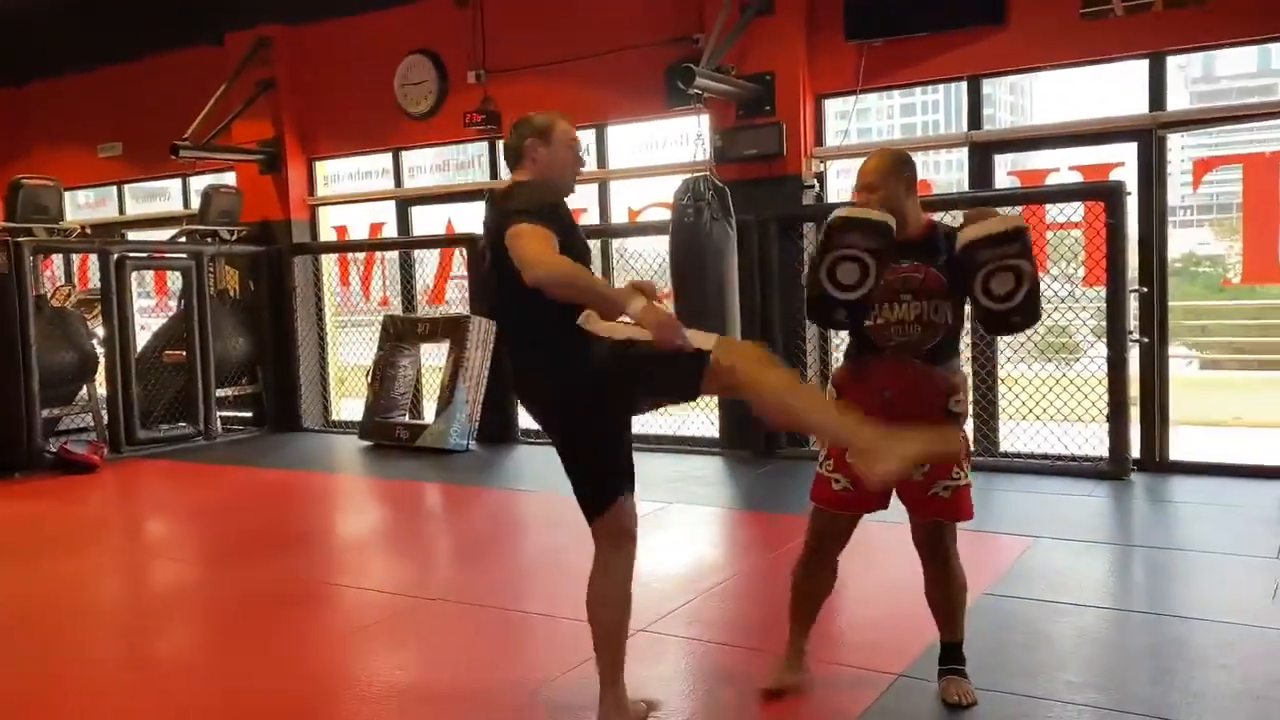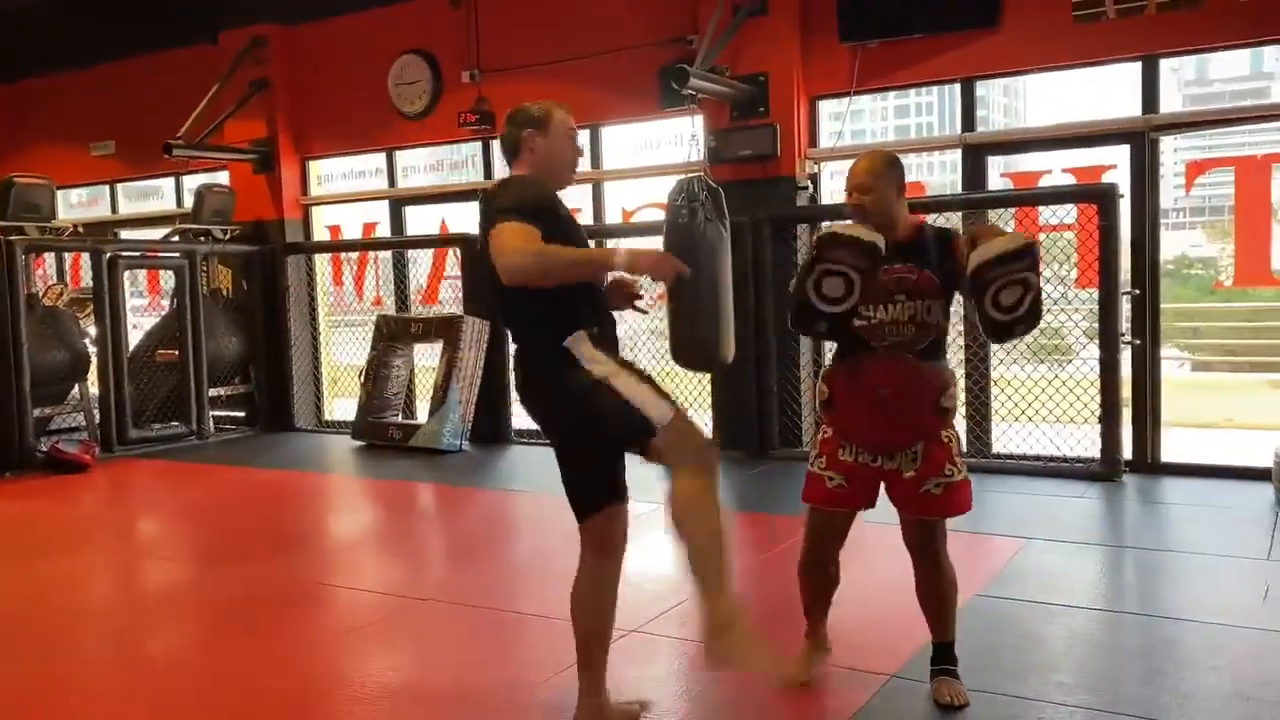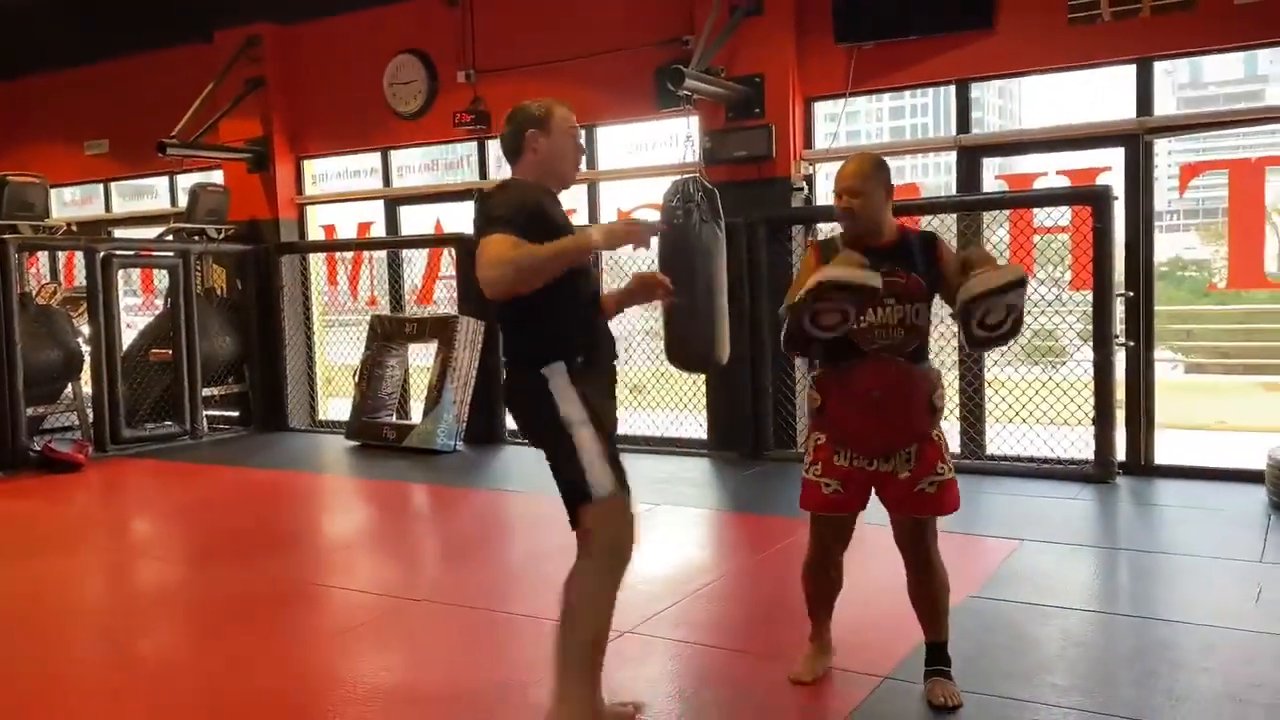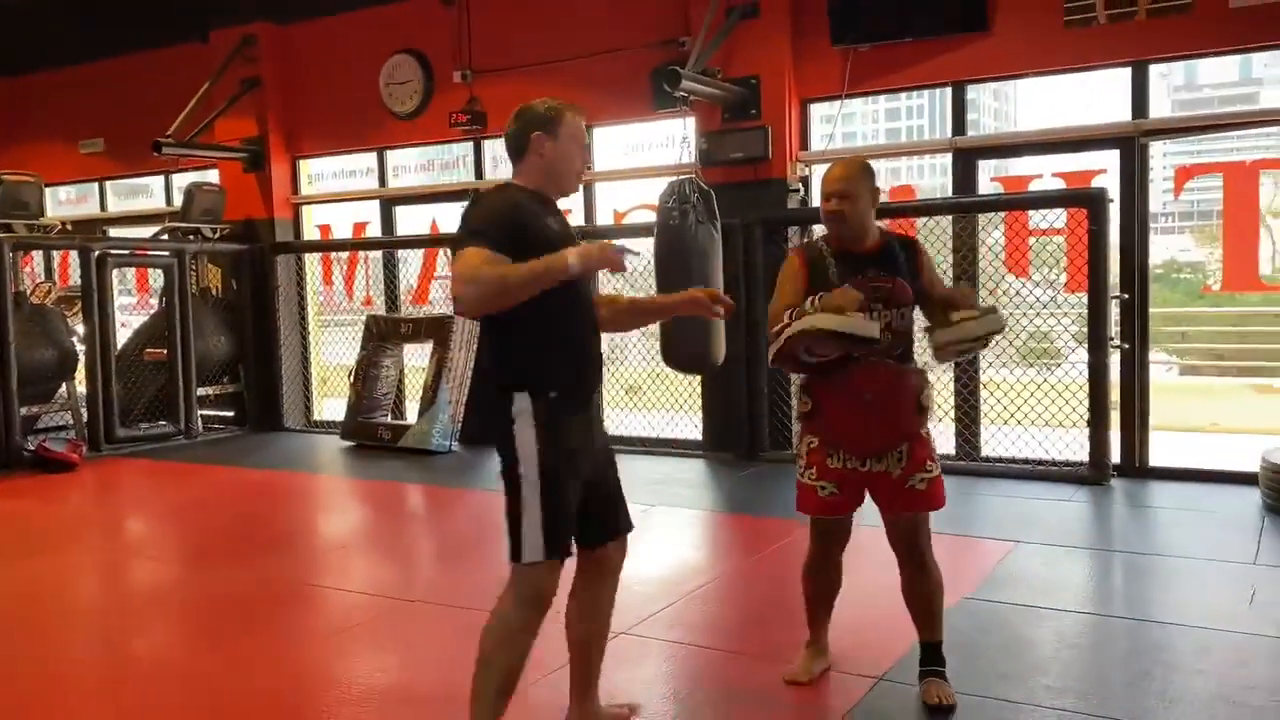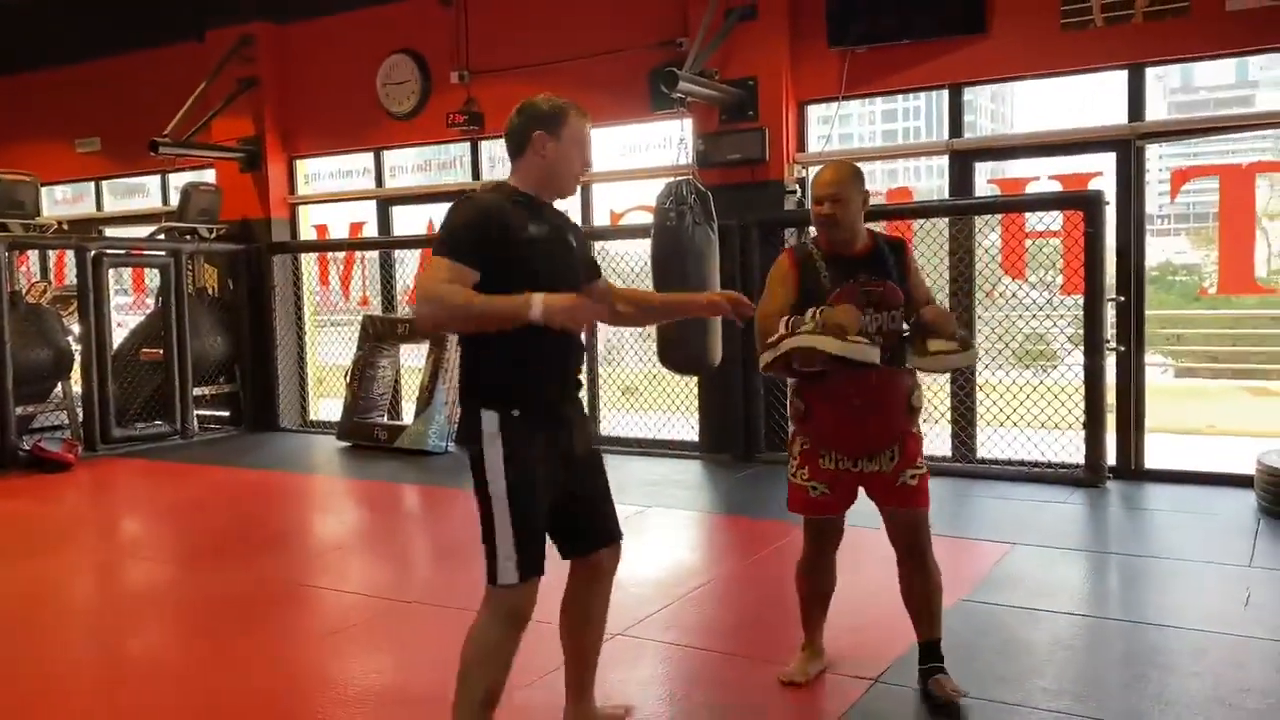
dt=0.1s
person 1, frame 1
left shoulder: (506, 210)
right shoulder: (529, 199)
right elbow: (541, 266)
left wrist: (621, 306)
right wrist: (627, 302)
left hip: (551, 392)
right hip: (579, 373)
left knee: (615, 532)
right knee: (739, 357)
right ankle: (873, 444)
person 1, frame 2
left shoulder: (533, 201)
right shoulder: (525, 195)
right elbow: (518, 265)
left wrist: (603, 293)
right wrist: (620, 259)
left hip: (551, 372)
right hip: (570, 351)
left knee: (605, 536)
right knee: (691, 450)
right ankle: (724, 620)
person 1, frame 3
left shoulder: (542, 205)
right shoulder: (511, 200)
right elbow: (501, 279)
left wrist: (626, 296)
right wrist: (594, 238)
left hip: (570, 383)
right hip: (555, 378)
left knee: (603, 536)
right knee: (612, 528)
person 1, frame 4
left shoulder: (546, 217)
right shoulder: (501, 209)
left elbow: (590, 313)
right elbow: (470, 293)
left wrist: (675, 303)
right wrist: (569, 261)
left hip: (568, 401)
right hip: (533, 403)
left knee: (605, 553)
right knee: (535, 578)
person 1, frame 5
left shoulder: (559, 226)
right shoulder: (484, 212)
left elbow: (613, 304)
right elbow: (430, 304)
left wrist: (697, 304)
right wrist: (535, 307)
left hip: (564, 417)
right hip: (506, 422)
left knee: (597, 557)
right knee: (513, 593)
person 2, frame 1
left shoulder: (955, 242)
left hip: (933, 415)
right hip: (858, 413)
left knee: (938, 545)
right knee: (822, 538)
left ankle: (952, 662)
right ankle: (793, 656)
person 2, frame 2
left shoulder: (946, 245)
left hip: (922, 417)
right hip: (849, 416)
left knee: (928, 544)
right knee: (820, 536)
left ankle: (945, 662)
right ankle: (815, 641)
person 2, frame 3
left shoulder: (927, 248)
right shoulder: (823, 255)
left wrist: (984, 274)
right hip: (839, 417)
left knee: (920, 545)
right knee: (826, 540)
left ankle: (938, 664)
right ankle: (819, 643)
person 2, frame 4
left shoulder: (907, 253)
right shoulder: (806, 260)
left elbow: (941, 309)
right elbow: (776, 333)
left wrist: (960, 305)
right wrist: (824, 303)
left hip: (899, 418)
right hip: (830, 421)
left knee: (914, 544)
right knee: (825, 542)
left ankle: (933, 665)
right ankle: (816, 646)
person 2, frame 5
left shoulder: (895, 254)
right shoulder: (795, 262)
left elbow: (923, 307)
right elbow: (764, 334)
left wrist: (938, 324)
right wrist: (821, 319)
left hip: (890, 417)
right hip: (821, 422)
left knee: (914, 541)
right knee: (819, 541)
left ankle: (931, 662)
right ankle: (812, 647)
